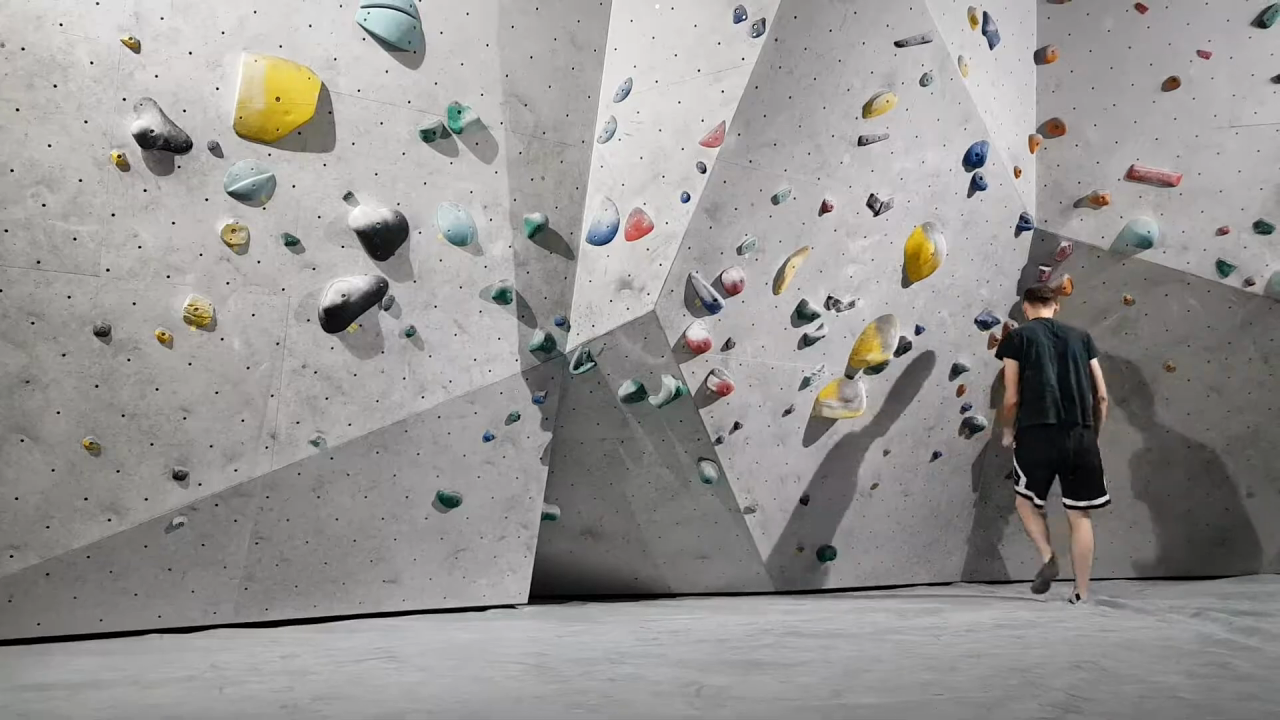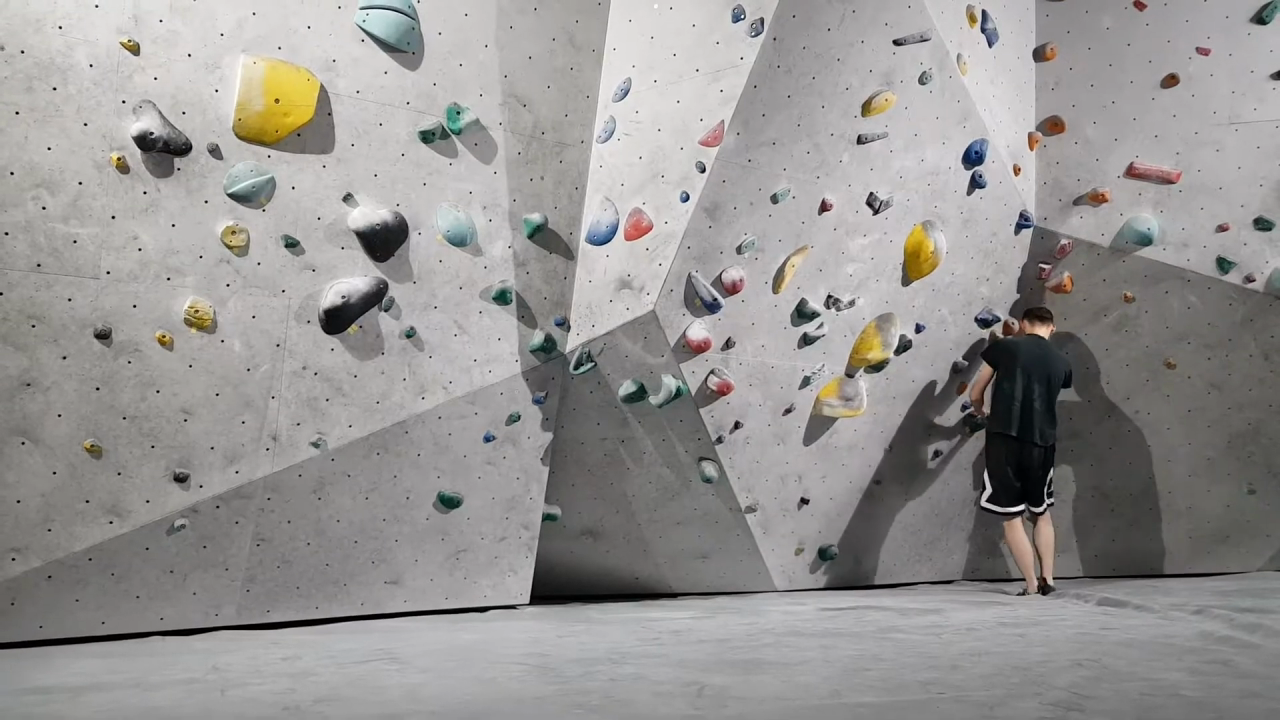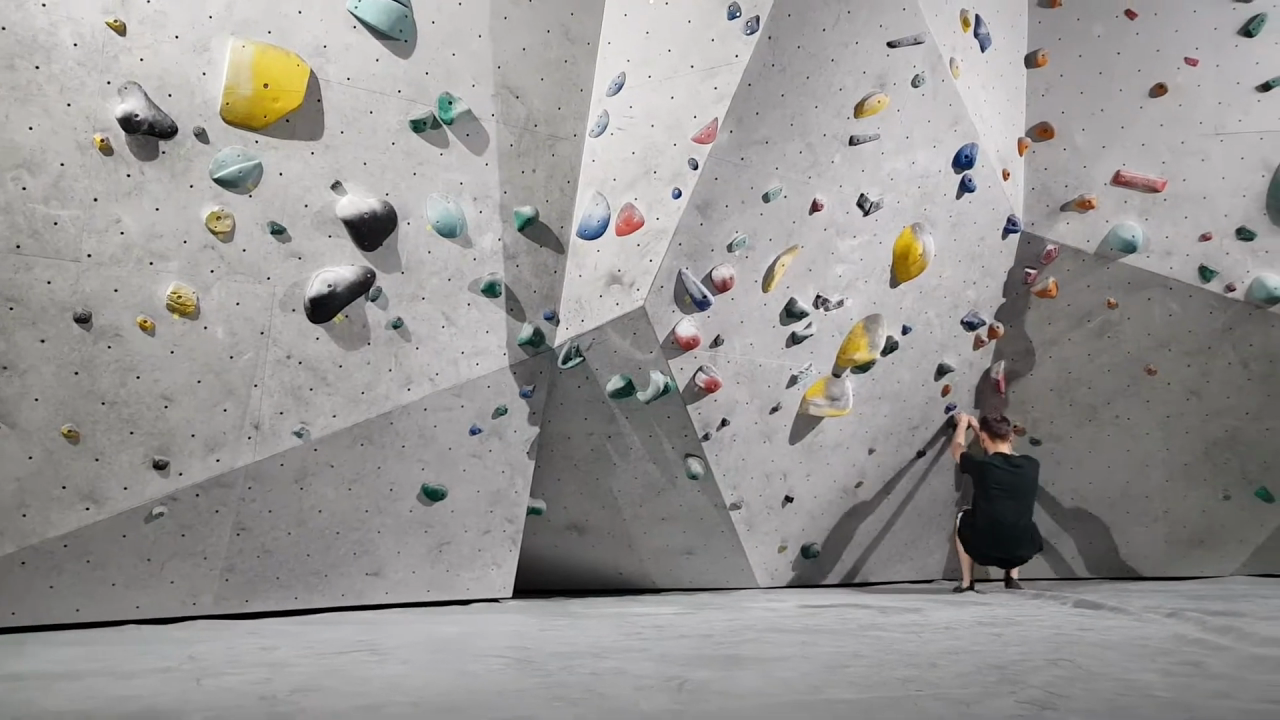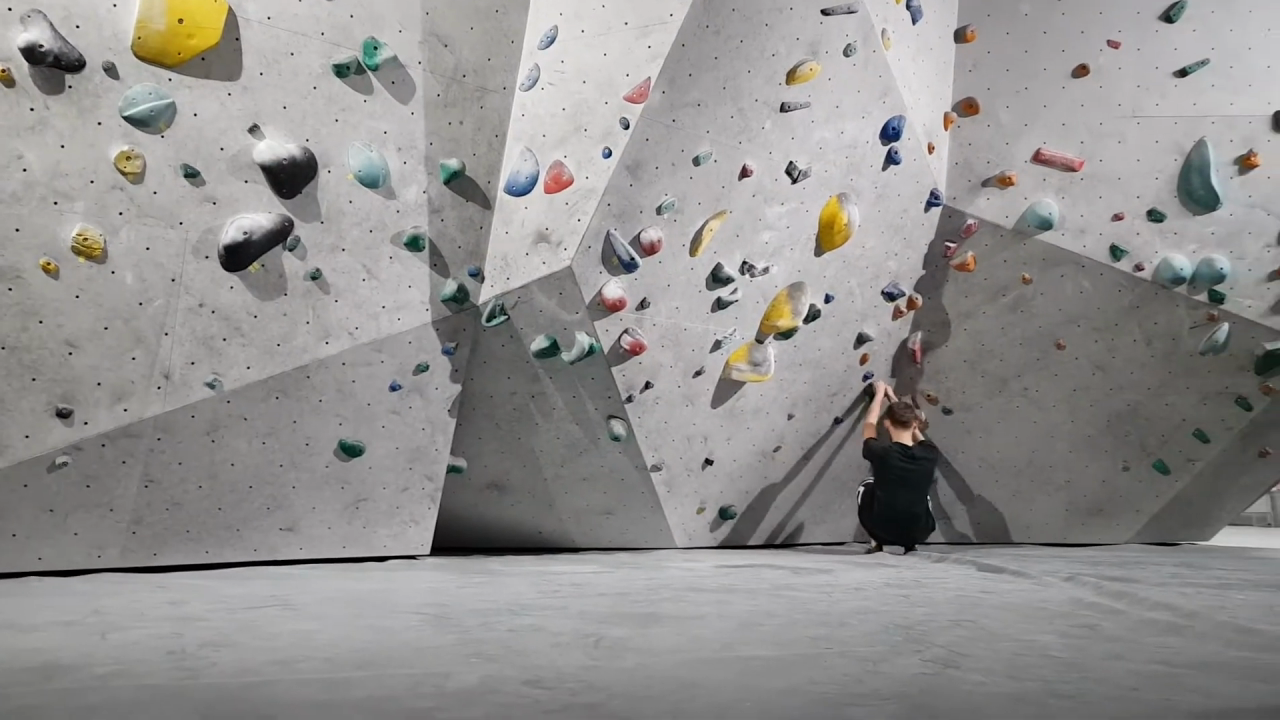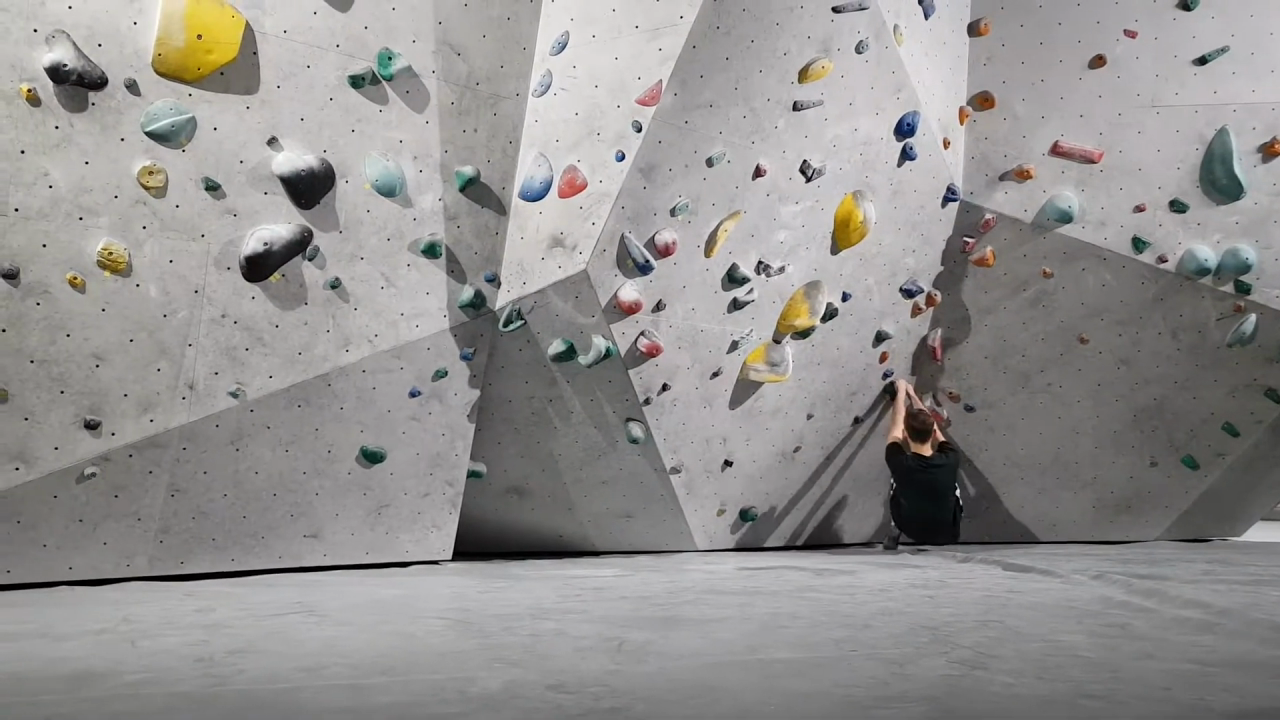
dt=1s
person 1, frame 1
left shoulder: (1017, 337)
right shoulder: (1081, 337)
left elbow: (1011, 398)
right elbow: (1102, 396)
left wrist: (1008, 431)
right wrist: (1093, 434)
left hip: (1037, 430)
right hip: (1081, 432)
left knee: (1026, 500)
right knee: (1080, 514)
left ankle: (1048, 558)
right ankle: (1081, 593)
person 1, frame 2
left shoulder: (1002, 347)
right shoulder: (1062, 362)
left elbow: (976, 393)
left wrist: (980, 411)
left hip: (1005, 438)
right hip: (1042, 442)
left knee: (1012, 517)
right knee: (1041, 512)
left ankle: (1031, 587)
right ankle: (1047, 580)
person 1, frame 3
left shoulder: (981, 465)
right shoulder: (1031, 465)
left elbow: (956, 448)
left wrist: (963, 424)
right wrist: (975, 426)
left hip: (984, 548)
right hip: (1021, 551)
left knee: (963, 518)
left ankle: (967, 583)
right ankle: (1013, 576)
person 1, frame 4
left shoulder: (880, 453)
right shoulder: (931, 454)
left elbow: (869, 425)
right elbow: (913, 431)
left wrist: (880, 394)
right wrist: (891, 396)
left hip: (882, 530)
right hip: (918, 531)
left knee: (866, 488)
left ankle: (876, 544)
right ankle: (911, 544)
person 1, frame 5
left shoulder: (899, 463)
right shoulder: (950, 459)
left elbow: (897, 425)
right elbow: (932, 429)
left wrist: (900, 392)
right wrist: (912, 394)
left hip: (912, 530)
right hip: (948, 533)
left ankle: (895, 531)
